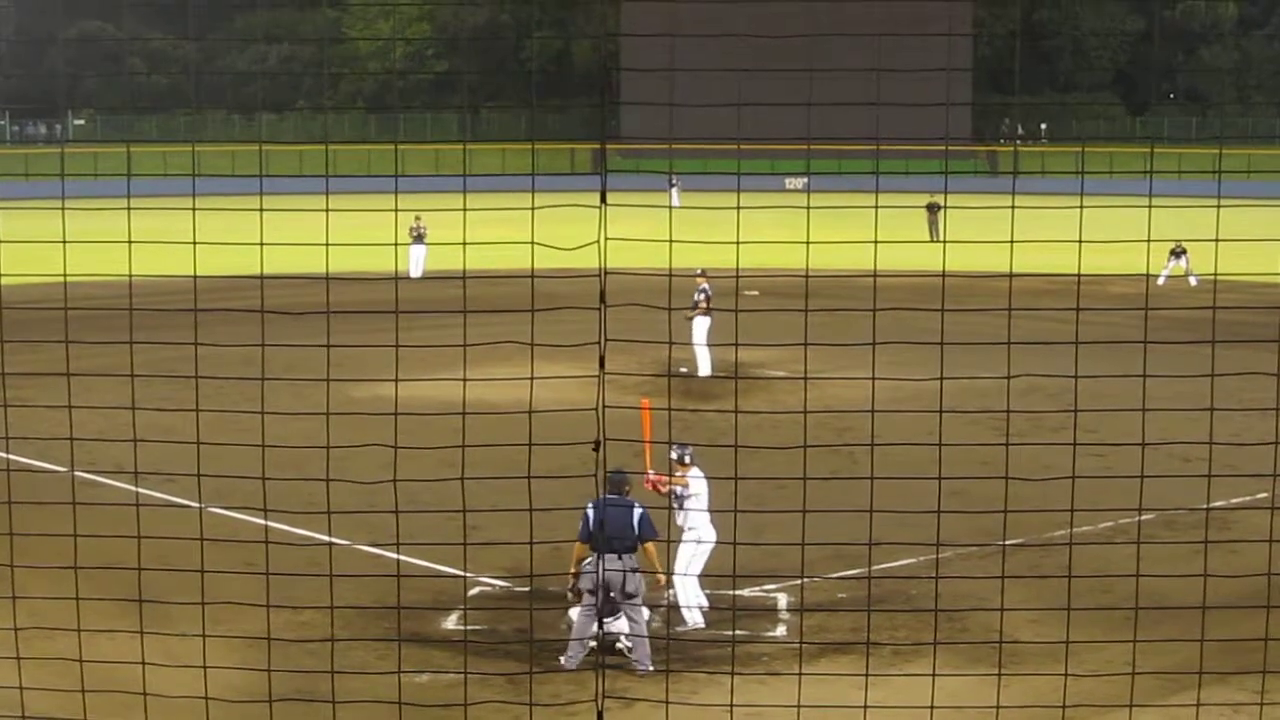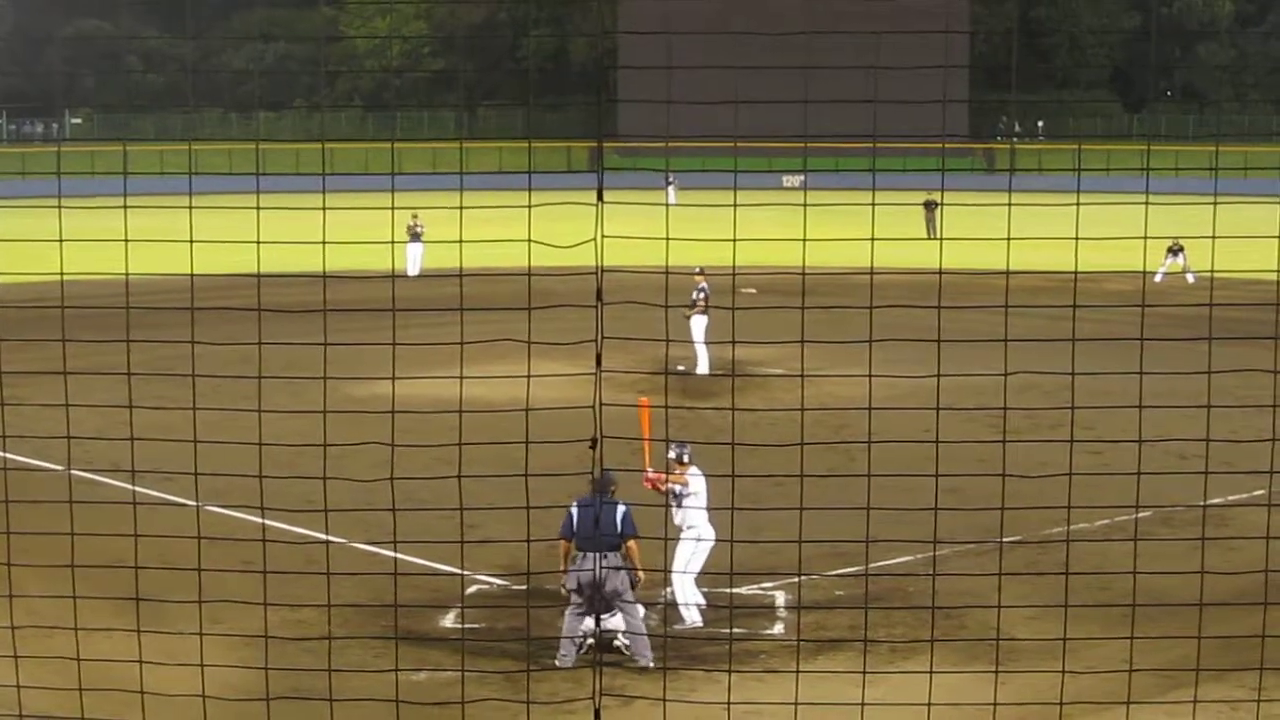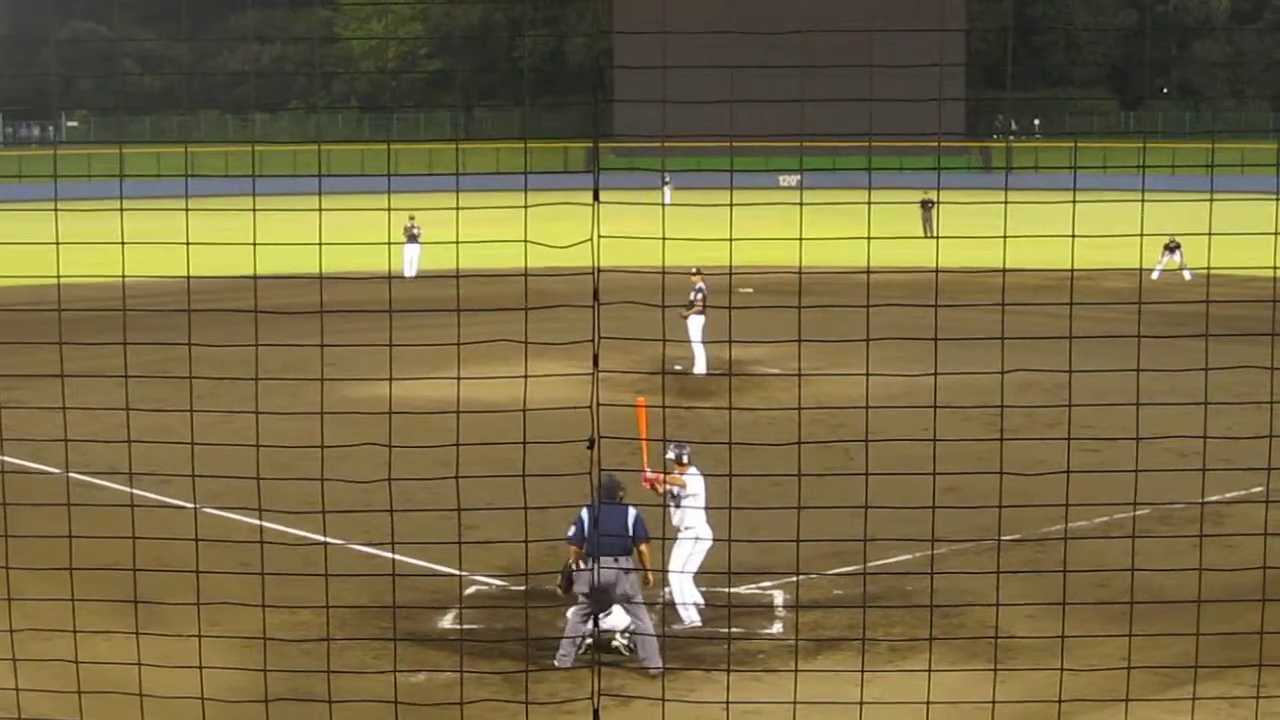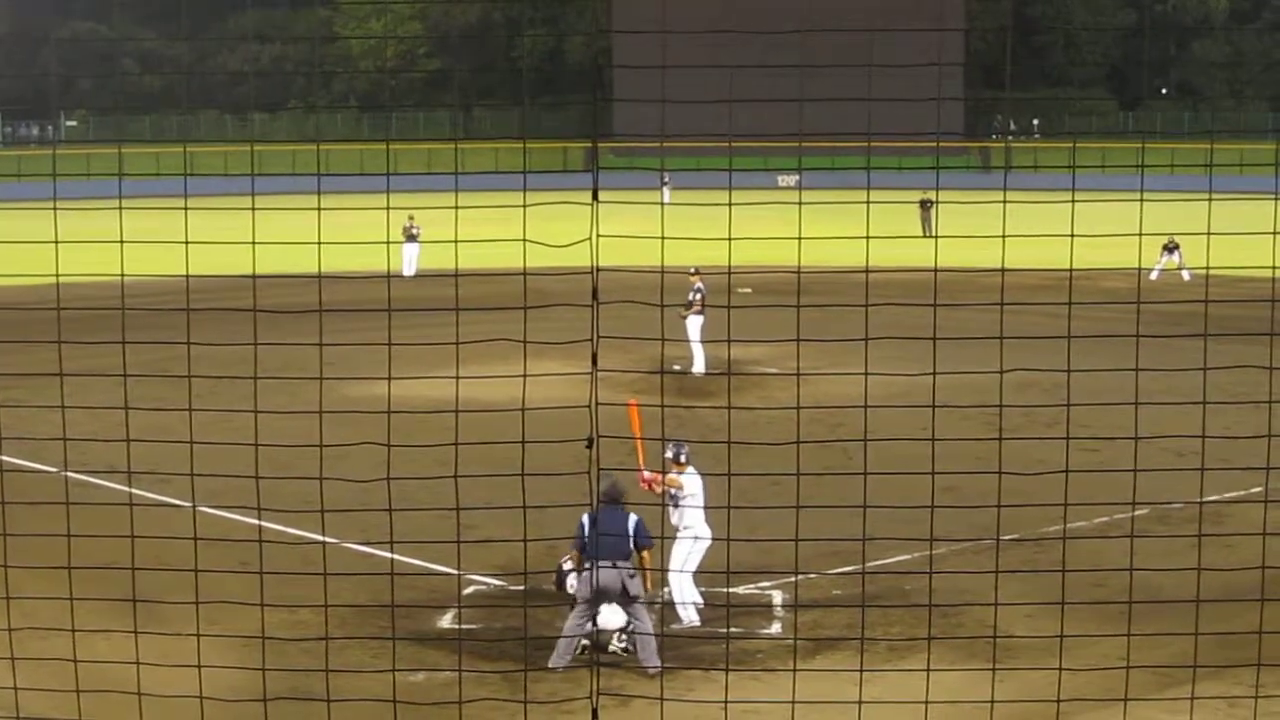
dt=0.3s
person 1, frame 1
left shoulder: (592, 508)
right shoulder: (636, 509)
left elbow: (581, 542)
right elbow: (648, 544)
left wrist: (574, 567)
right wrist: (658, 570)
left hip: (597, 566)
right hip: (625, 568)
left knee: (586, 614)
right knee: (636, 617)
left ankle: (571, 659)
right ankle: (642, 663)
person 1, frame 2
left shoulder: (577, 507)
right shoulder: (620, 508)
left elbow: (565, 541)
right elbow: (630, 543)
left wrist: (564, 565)
right wrist: (638, 568)
left hip: (583, 565)
right hip: (612, 565)
left knee: (574, 613)
right knee: (630, 612)
left ankle: (565, 659)
right ankle: (643, 658)
person 1, frame 3
left shoulder: (587, 512)
right shoulder: (631, 512)
left elbow: (575, 547)
right elbow: (642, 547)
left wrist: (577, 569)
right wrist: (647, 571)
left hip: (594, 569)
right hip: (622, 570)
left knee: (579, 615)
right knee: (640, 616)
left ankle: (564, 659)
right ankle: (653, 663)
person 1, frame 4
left shoulder: (588, 518)
right shoulder: (632, 519)
left elbow: (576, 553)
right elbow: (644, 553)
left wrist: (579, 575)
right wrist: (647, 579)
left hip: (592, 573)
right hip: (622, 574)
left knee: (577, 618)
right knee: (640, 618)
left ankle: (558, 661)
right ankle: (652, 663)
person 2, frame 1
left shoulder: (697, 477)
right shoulder: (680, 476)
left elbow: (681, 482)
right elbow: (666, 491)
left wrist: (658, 478)
right wrist: (655, 484)
left hip: (699, 534)
right hip: (691, 533)
left knee: (682, 576)
right knee: (684, 572)
left ankle: (695, 620)
right ankle: (700, 603)
person 2, frame 2
left shoulder: (696, 476)
right shoulder: (677, 475)
left elbow: (681, 481)
right elbow: (666, 490)
left wrist: (658, 476)
right wrist: (654, 483)
left hip: (698, 532)
right hip: (689, 532)
left knee: (680, 574)
right knee: (681, 572)
left ankle: (693, 618)
right ankle: (697, 601)
person 2, frame 3
left shoulder: (695, 478)
right shoulder: (676, 475)
left elbow: (680, 482)
right elbow: (664, 491)
left wrist: (657, 477)
right wrist: (653, 483)
left hip: (696, 533)
right hip: (686, 533)
left knee: (677, 574)
right knee: (678, 572)
left ankle: (691, 618)
right ankle: (695, 601)
person 2, frame 4
left shoulder: (692, 477)
right shoulder: (675, 475)
left elbow: (677, 485)
right elbow: (663, 491)
left wrist: (655, 477)
right wrist: (651, 484)
left hip: (695, 533)
right hip: (685, 533)
left knee: (676, 574)
right knee: (680, 572)
left ankle: (690, 618)
right ankle: (695, 601)
